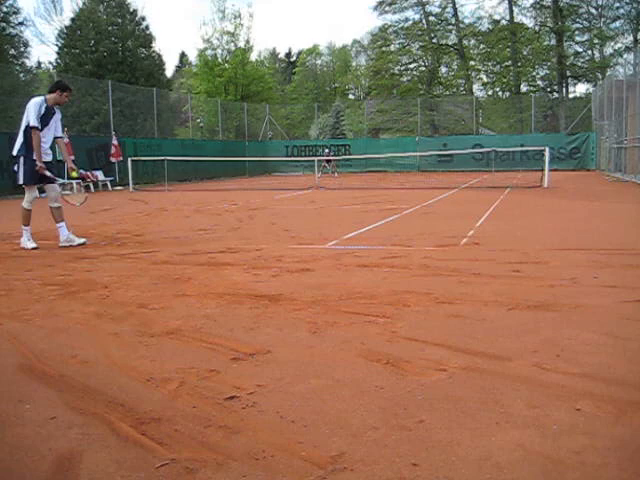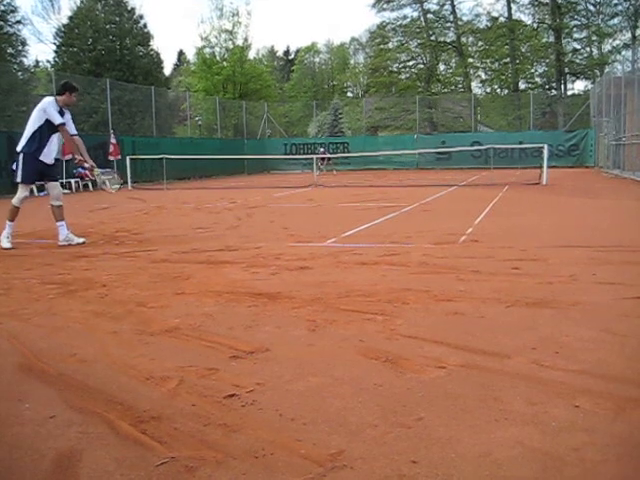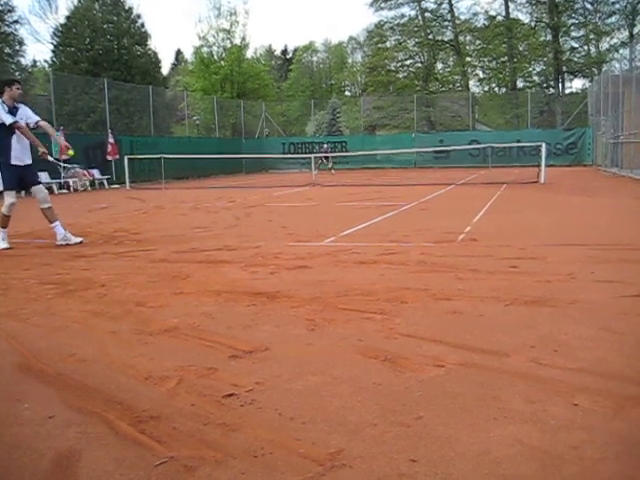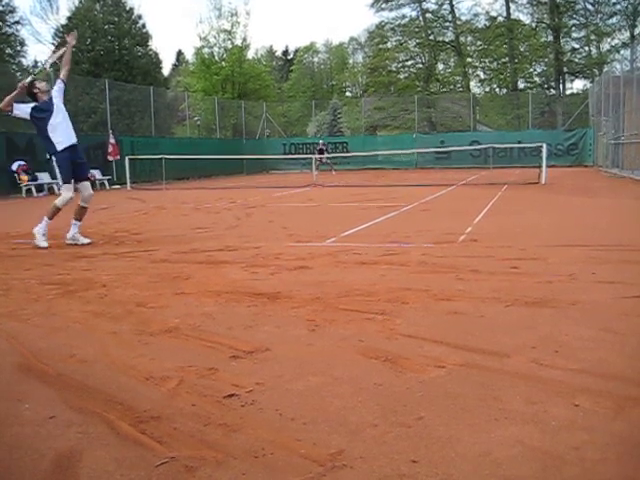
dt=0.7s
person 1, frame 1
left shoulder: (57, 113)
right shoulder: (36, 103)
left elbow: (59, 138)
right elbow: (35, 132)
left wrist: (68, 161)
right wrist: (38, 159)
left hip: (45, 158)
right hip: (28, 156)
left knee: (55, 195)
right knee: (30, 195)
left ankle: (64, 236)
right ankle: (26, 237)
person 1, frame 2
left shoulder: (66, 113)
right shoulder: (48, 102)
left elbow: (75, 137)
right elbow: (64, 132)
left wrist: (88, 160)
right wrist: (77, 154)
left hip: (48, 158)
right hip: (30, 154)
left knee: (57, 194)
right knee: (22, 194)
left ankle: (64, 235)
person 1, frame 3
left shoulder: (22, 109)
left elbow: (42, 123)
right elbow: (19, 127)
left wrist: (59, 140)
right wrist: (40, 146)
left hip: (25, 162)
left knee: (43, 196)
left ankle: (61, 234)
person 1, frame 4
left shoulder: (55, 96)
right shoulder: (31, 109)
left elbow: (65, 70)
left wrist: (70, 46)
right wrist: (18, 90)
left hip: (74, 149)
right hip: (59, 153)
left knee: (87, 193)
right knee: (68, 195)
left ankle: (73, 233)
right ankle: (42, 228)
